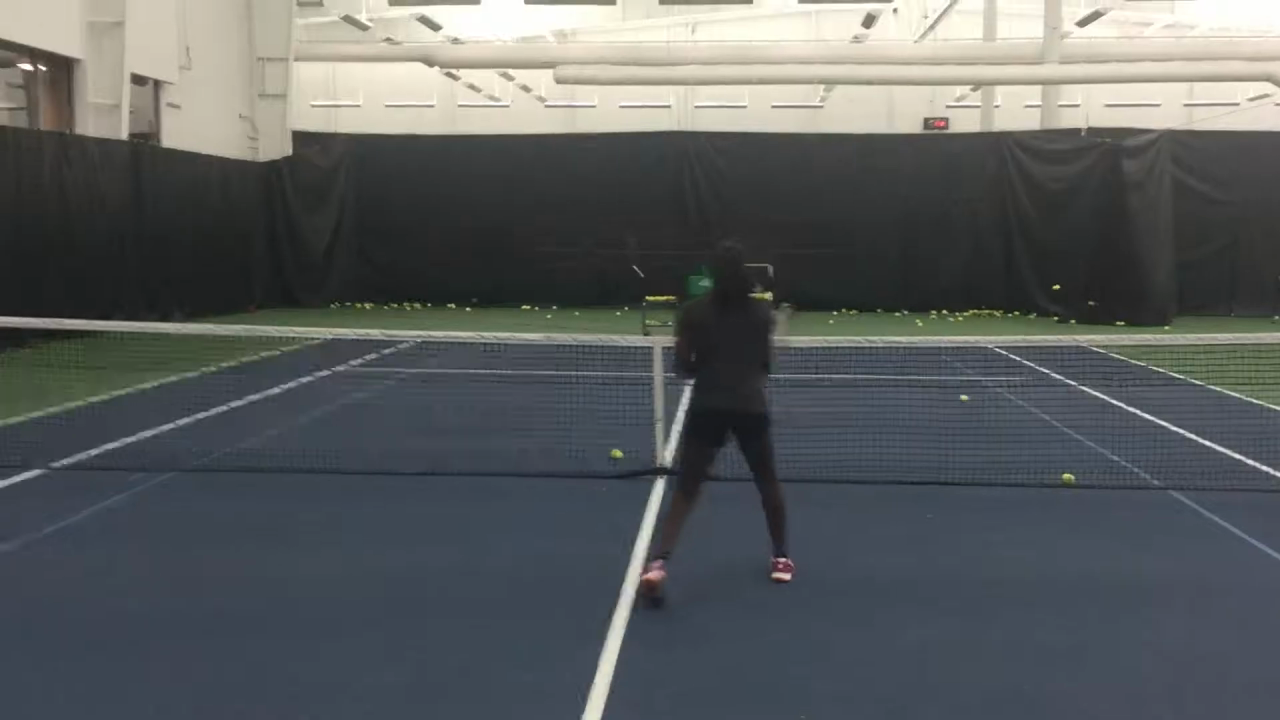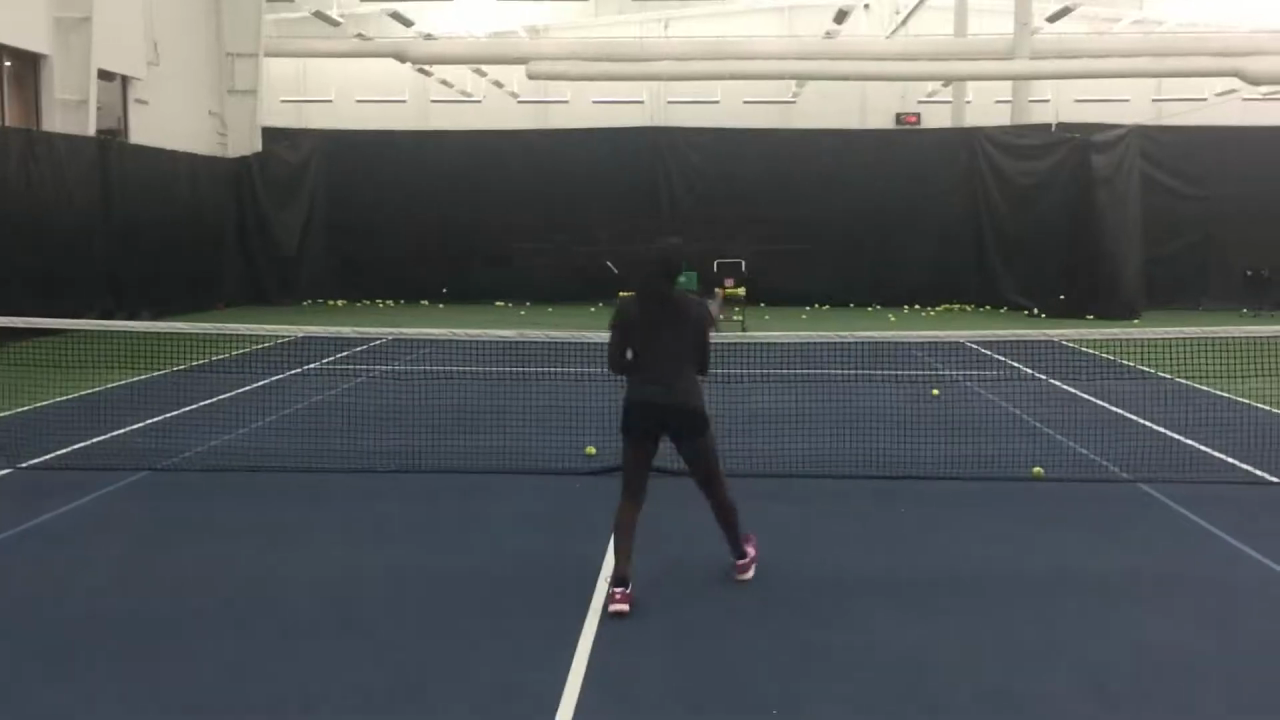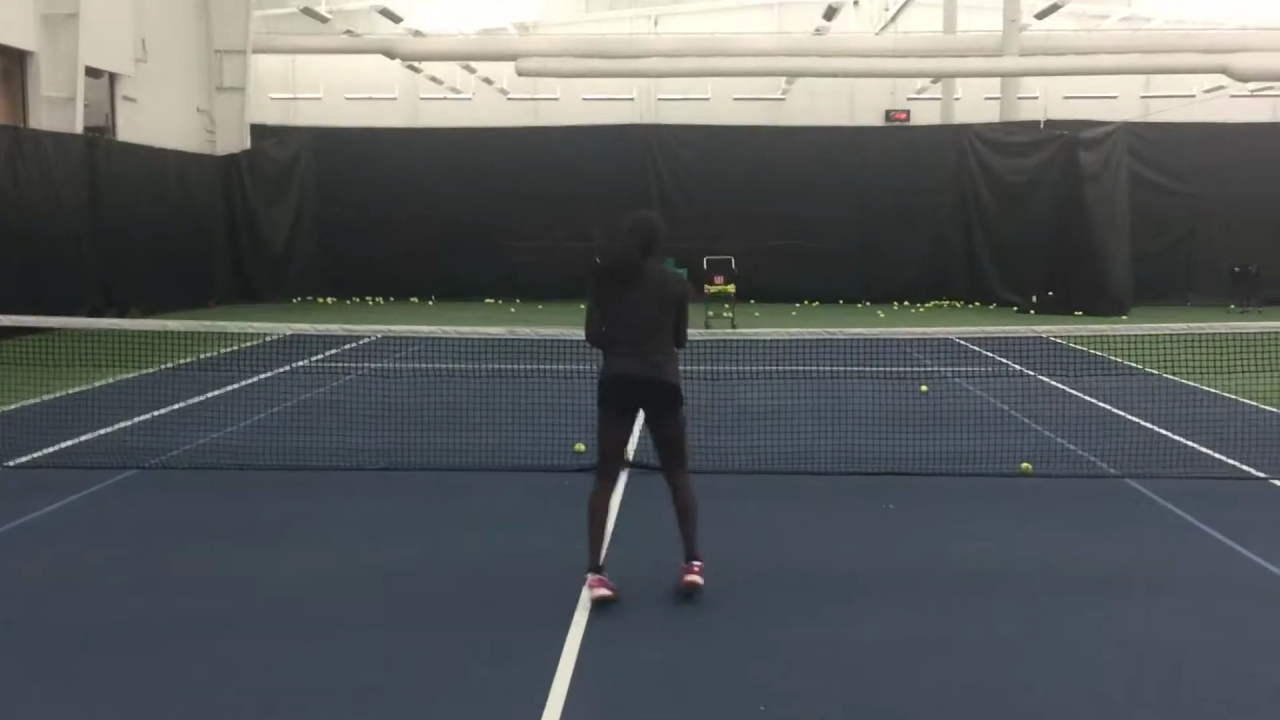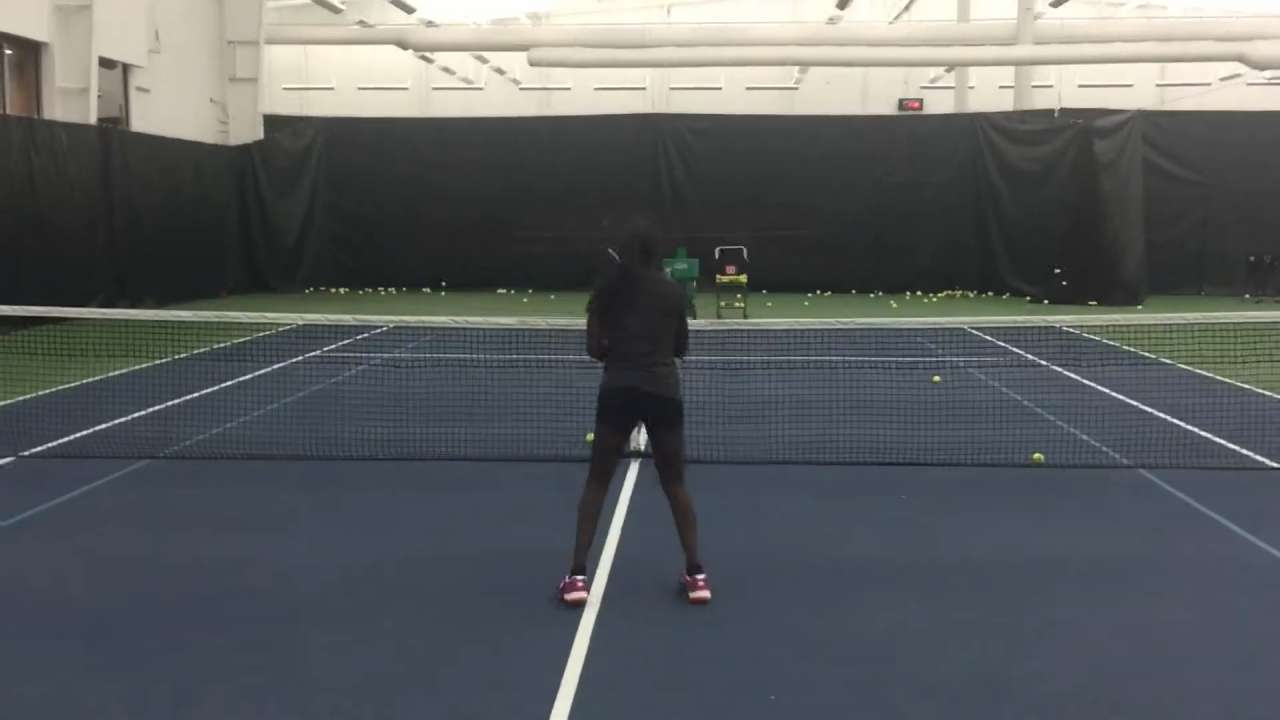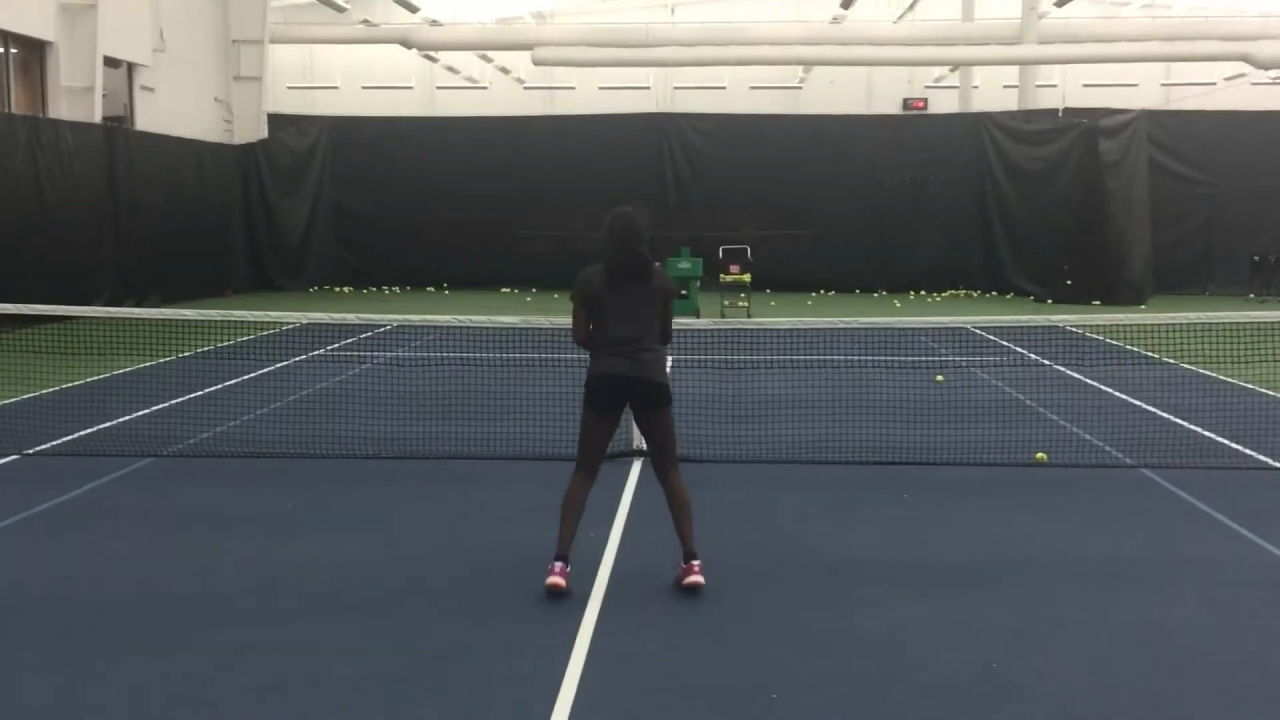
dt=0.2s
person 1, frame 1
left shoulder: (694, 311)
right shoulder: (760, 311)
left elbow: (684, 365)
right elbow: (764, 366)
left hip: (707, 407)
right hip: (750, 407)
left knee: (685, 491)
right knee: (768, 484)
left ankle: (658, 563)
right ankle: (780, 558)
person 1, frame 2
left shoulder: (628, 308)
right shoulder: (696, 309)
left elbow: (616, 364)
right elbow: (702, 366)
left hip: (640, 406)
right hip: (685, 404)
left knee: (631, 497)
right knee: (714, 486)
left ankle: (620, 585)
right ankle: (741, 555)
person 1, frame 3
left shoulder: (605, 278)
right shoulder: (675, 284)
left elbow: (593, 335)
right elbow: (679, 340)
left hip: (618, 379)
right hip: (662, 381)
left knee: (605, 475)
right knee: (676, 473)
left ankle: (596, 572)
right ankle: (691, 563)
person 1, frame 4
left shoulder: (606, 289)
right shoulder: (674, 293)
left elbow: (595, 349)
right elbow: (680, 348)
left hip: (619, 390)
right hip: (663, 392)
left knee: (597, 483)
right knee: (675, 484)
left ankle: (577, 576)
right ankle: (696, 574)
person 1, frame 5
left shoulder: (589, 279)
right shoulder: (661, 280)
left elbow: (580, 337)
right elbow: (664, 337)
left hip: (605, 378)
right hip: (650, 378)
left knee: (585, 472)
right knee: (669, 472)
left ankle: (560, 562)
right ankle: (691, 562)
